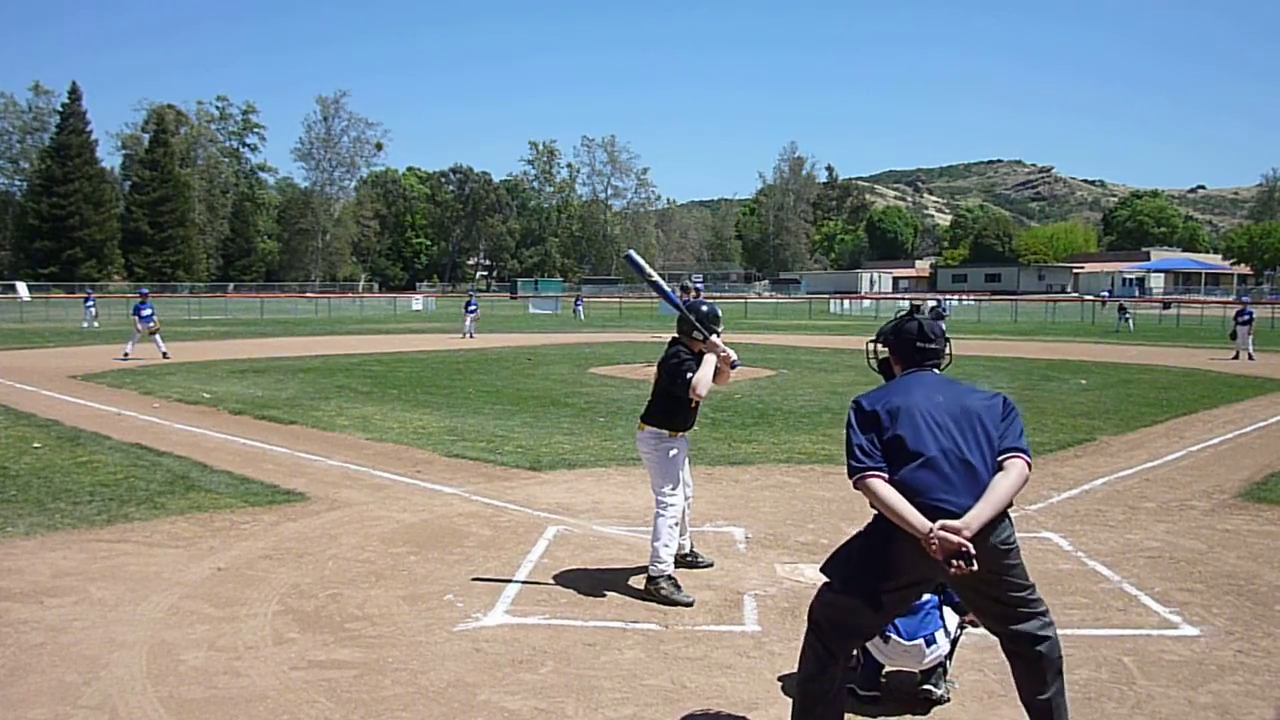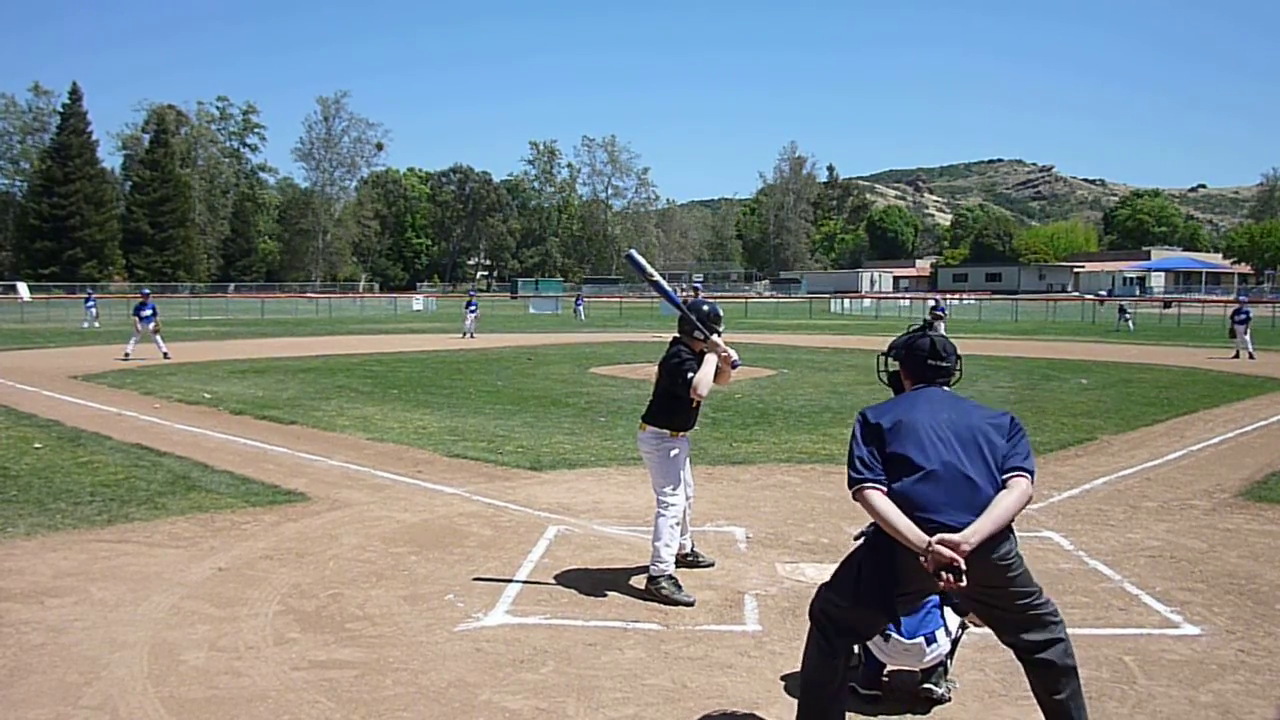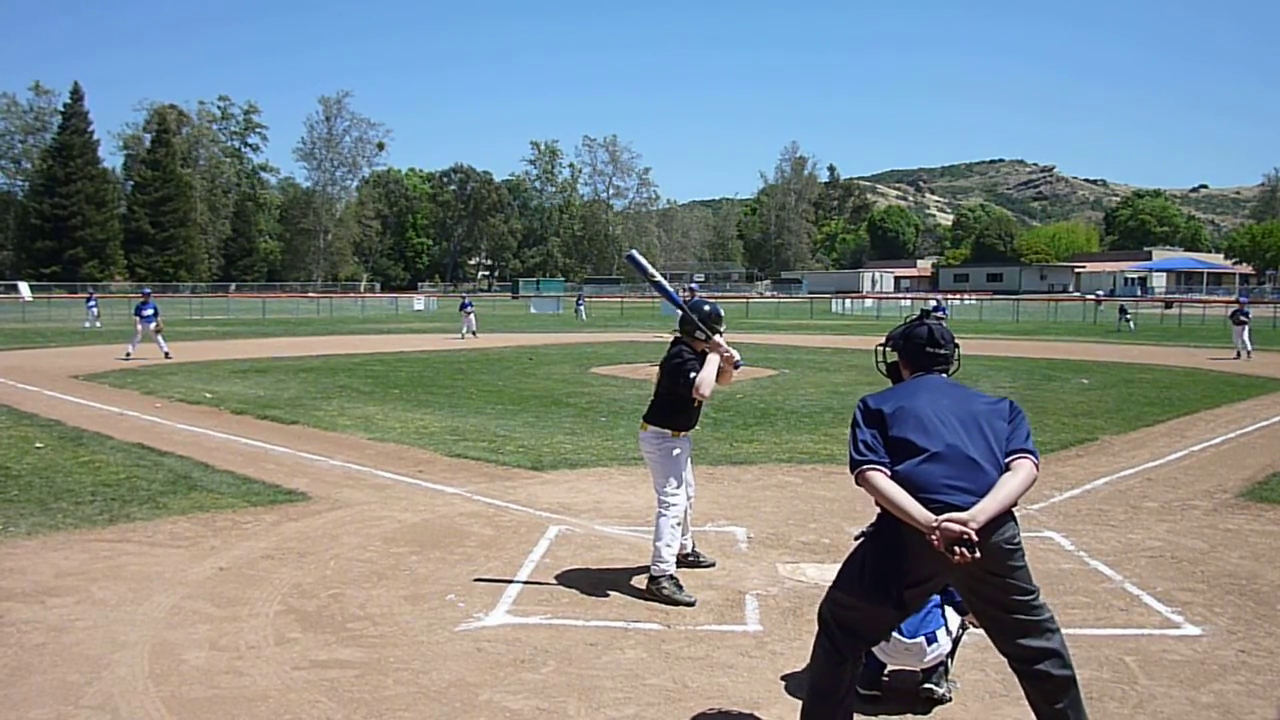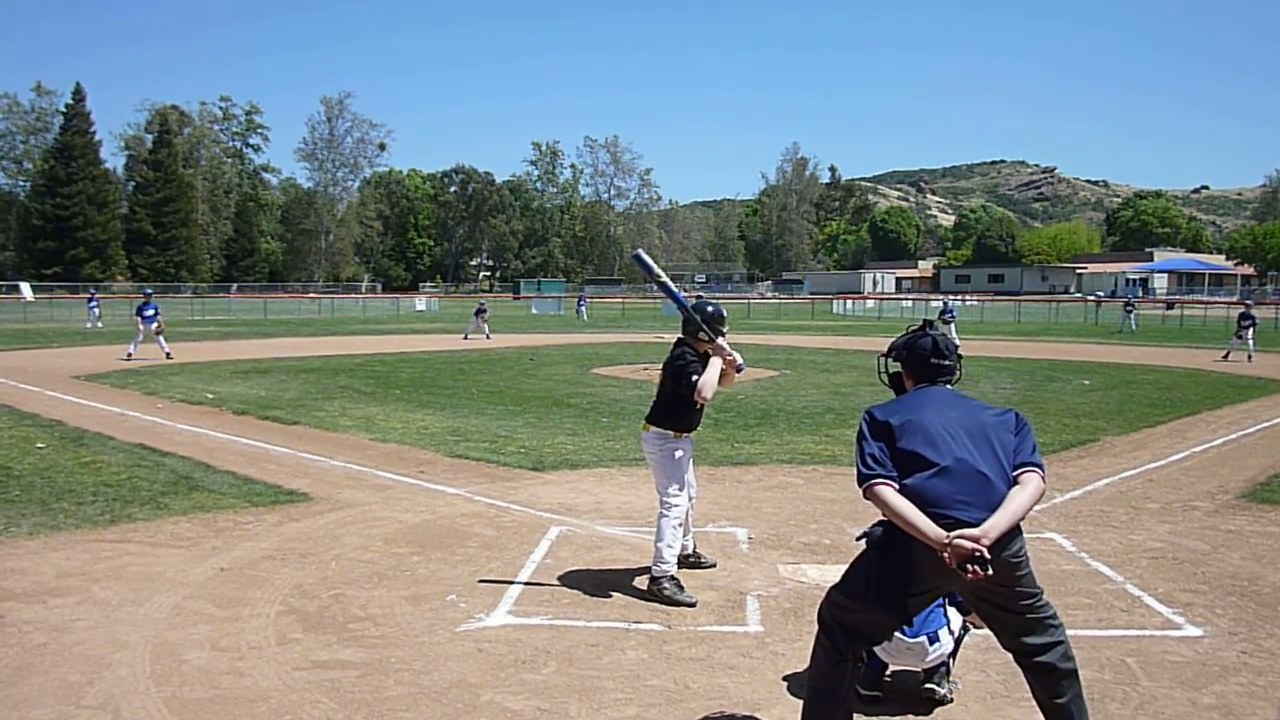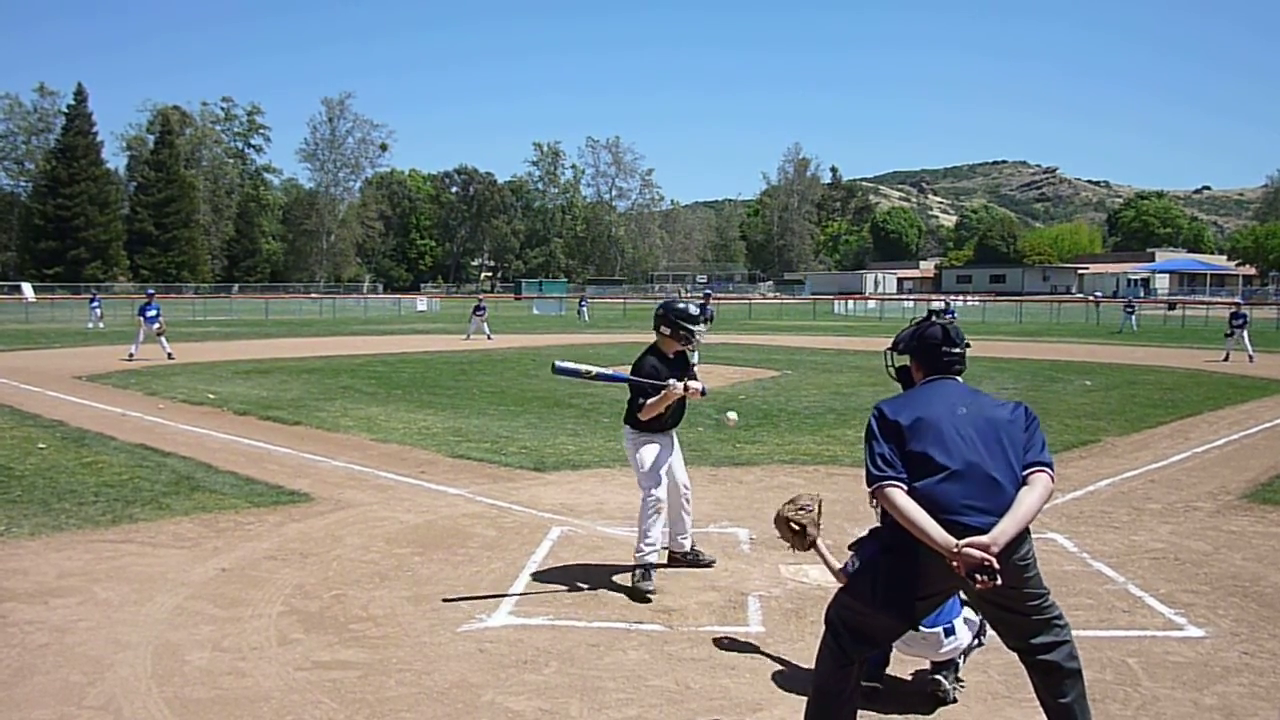
dt=0.7s
person 1, frame 1
left shoulder: (870, 404)
right shoulder: (994, 402)
left elbow: (870, 479)
right elbow: (1016, 467)
left wrist: (927, 532)
right wrist: (967, 526)
left hip: (902, 537)
right hip: (986, 535)
left knee: (831, 626)
right knee: (1031, 629)
person 1, frame 2
left shoulder: (875, 417)
right shoulder: (1001, 420)
left elbow: (869, 491)
right elbow: (1020, 486)
left wrist: (924, 546)
right wrist: (966, 541)
left hip: (903, 546)
right hip: (988, 548)
left knee: (832, 620)
right knee: (1044, 632)
person 1, frame 3
left shoulder: (877, 405)
right shoulder: (1001, 406)
left elbow: (872, 475)
right elbow: (1024, 468)
left wrist: (930, 525)
right wrist: (973, 519)
left hip: (907, 534)
right hip: (992, 534)
left knee: (841, 627)
right knee: (1037, 642)
person 1, frame 4
left shoulder: (882, 416)
right shoulder: (1006, 418)
left elbow: (879, 489)
right elbow: (1031, 481)
left wrist: (942, 541)
right wrist: (984, 535)
left hip: (916, 544)
right hip: (998, 543)
left knee: (839, 624)
right knee: (1043, 640)
person 1, frame 5
left shoulder: (890, 412)
right shoulder: (1015, 412)
left elbow: (890, 492)
right elbow: (1040, 481)
left wrist: (951, 548)
right wrist: (993, 541)
left hip: (923, 546)
right hip: (1005, 547)
left knee: (847, 628)
right knee: (1049, 641)
person 2, frame 1
left shoulder: (693, 353)
right shoulder: (678, 358)
left elbow: (719, 380)
right elbow: (698, 391)
left wrist: (725, 364)
right wrist: (711, 354)
left hip: (674, 437)
right hip: (659, 438)
left knee: (683, 495)
right knee: (670, 501)
left ankle: (681, 550)
right ankle: (659, 577)
person 2, frame 2
left shoulder: (696, 354)
right shoulder: (679, 357)
left elbow: (720, 380)
right elbow: (699, 391)
left wrist: (725, 363)
right wrist: (712, 354)
left hip: (675, 437)
right hip: (661, 438)
left knee: (685, 495)
right knee: (671, 502)
left ankle: (682, 550)
right ankle: (660, 577)
person 2, frame 3
left shoulder: (696, 353)
right shoulder: (681, 357)
left elbow: (722, 380)
right elbow: (702, 391)
left wrist: (728, 363)
right wrist: (714, 354)
left hip: (676, 436)
right hip: (662, 438)
left knee: (685, 494)
right knee: (672, 501)
left ankle: (683, 550)
right ankle: (660, 577)
person 2, frame 4
left shoulder: (698, 354)
right shoulder: (684, 358)
left elbow: (723, 383)
right elbow: (704, 394)
left wrist: (730, 366)
right wrist: (717, 357)
left hip: (678, 437)
right hip: (664, 439)
left knee: (688, 495)
right knee: (674, 502)
left ankle: (684, 551)
right ankle: (661, 578)
person 2, frame 5
left shoulder: (680, 356)
right shoulder: (647, 365)
left elbow: (691, 384)
right elbow: (642, 413)
left wrist: (693, 388)
right wrist: (667, 396)
left hip: (667, 435)
right hip: (644, 438)
left knee: (681, 491)
right knee: (656, 496)
left ankle: (681, 549)
right ankle: (644, 564)
